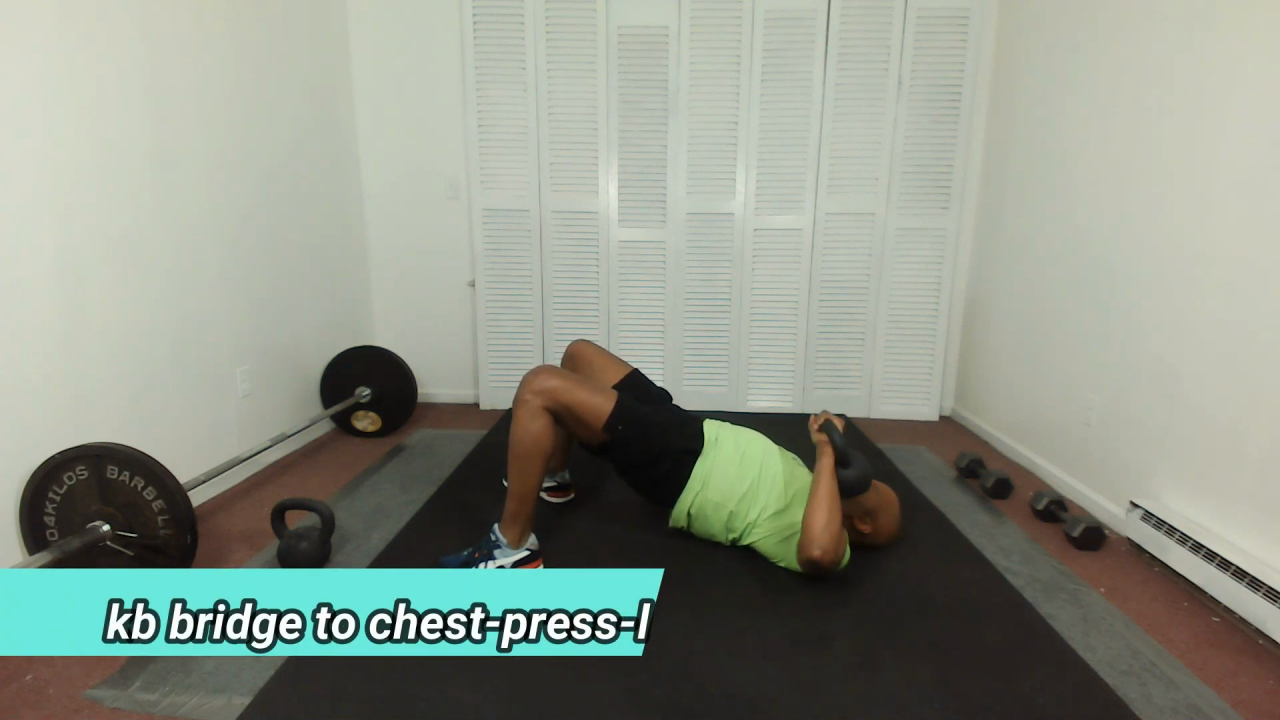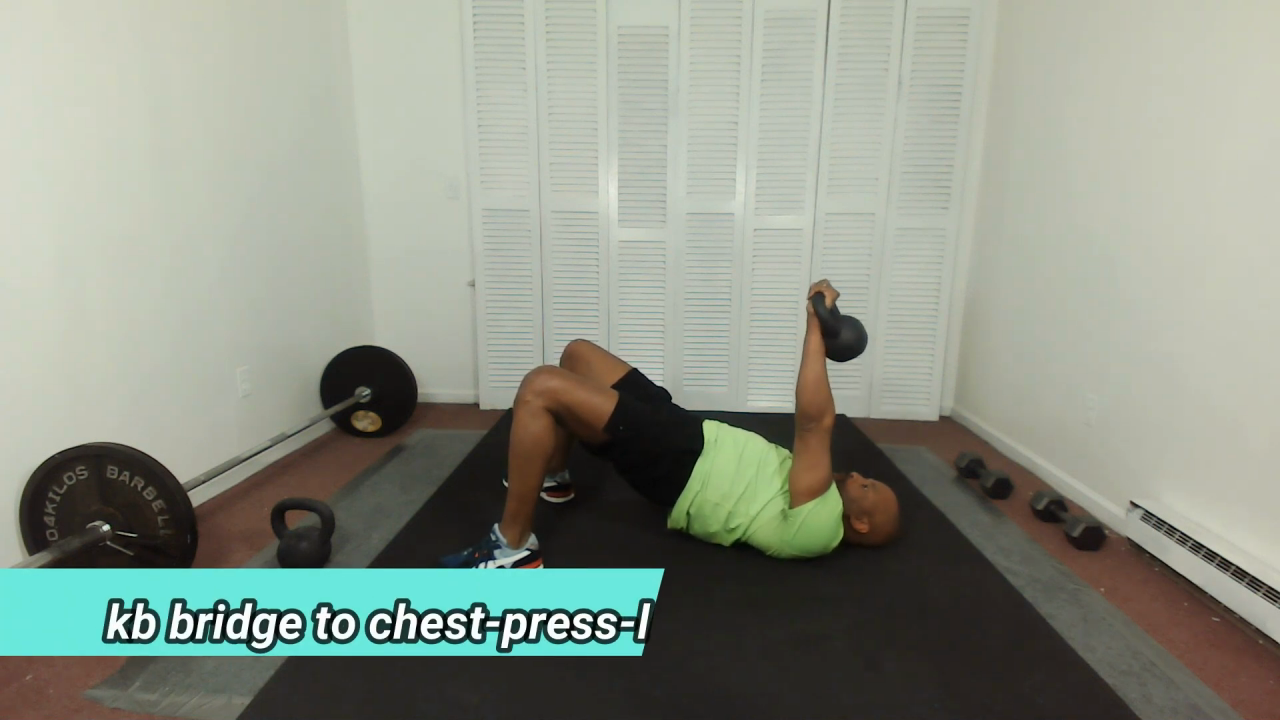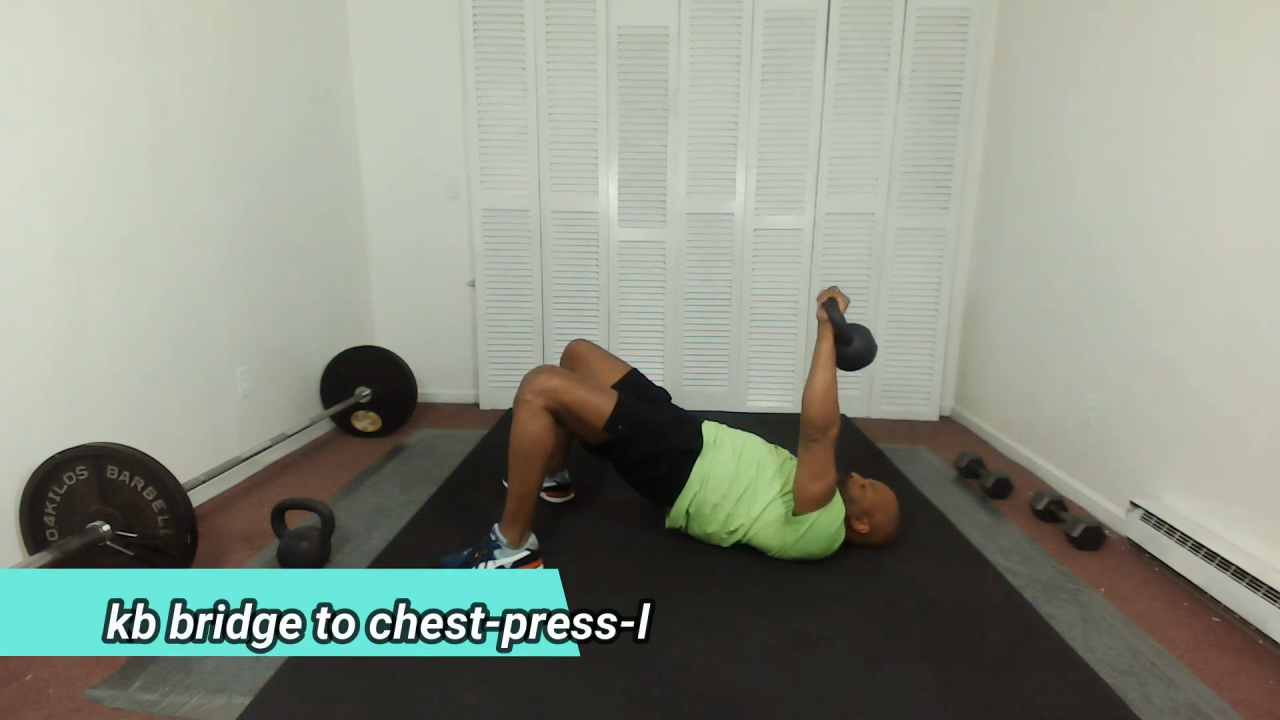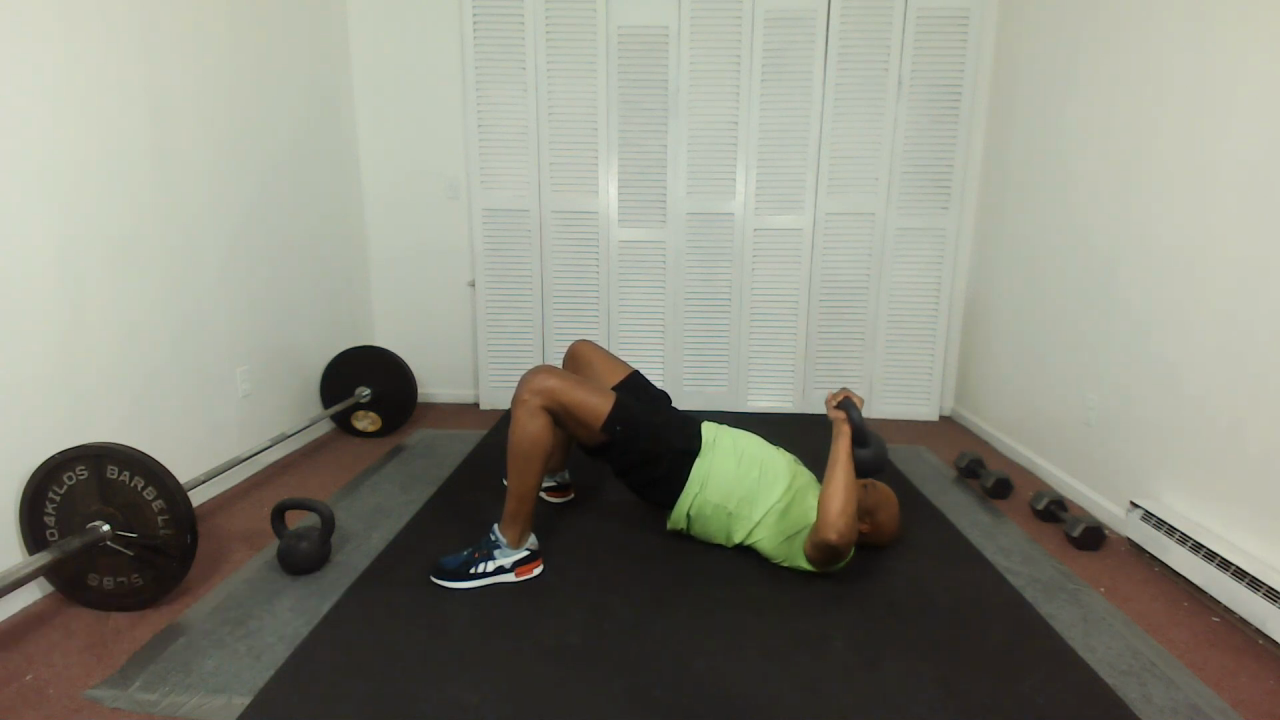
dt=0.7s
person 1, frame 1
left shoulder: (829, 547)
right shoulder: (812, 488)
left elbow: (818, 547)
left wrist: (827, 447)
left hip: (677, 467)
right hip: (690, 433)
left knee: (539, 388)
right knee: (579, 353)
left ankle: (513, 545)
right ankle: (552, 477)
person 1, frame 2
left shoulder: (820, 524)
right shoulder: (823, 505)
left elbow: (815, 420)
left wrist: (815, 323)
left hip: (675, 466)
right hip: (687, 434)
left knee: (540, 389)
right knee: (578, 353)
left ankle: (514, 545)
right ankle: (552, 477)
person 1, frame 3
left shoulder: (822, 527)
right shoulder: (816, 505)
left elbow: (819, 430)
left wrist: (827, 330)
left hip: (675, 466)
right hip: (690, 440)
left knee: (539, 387)
right knee: (577, 352)
left ankle: (513, 548)
right ankle: (552, 478)
person 1, frame 4
left shoulder: (826, 549)
right shoulder: (816, 495)
left elbow: (835, 531)
left wrist: (843, 430)
left hip: (676, 469)
right hip: (690, 437)
left knee: (539, 388)
right knee: (580, 355)
left ankle: (512, 547)
right ankle: (552, 477)
